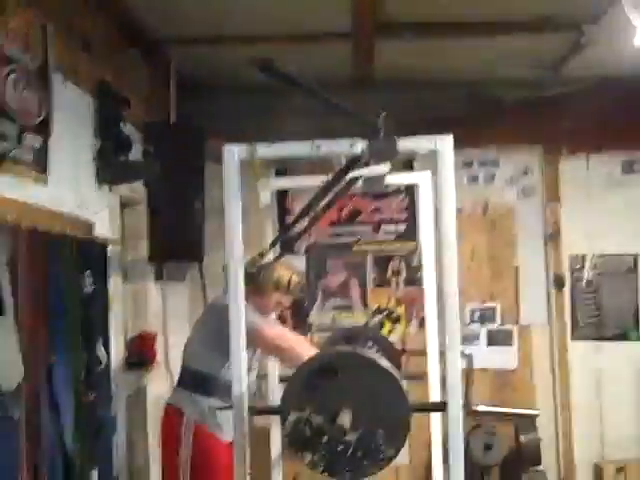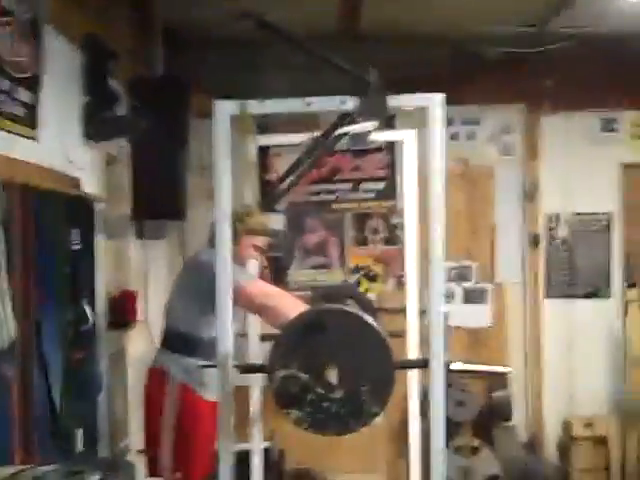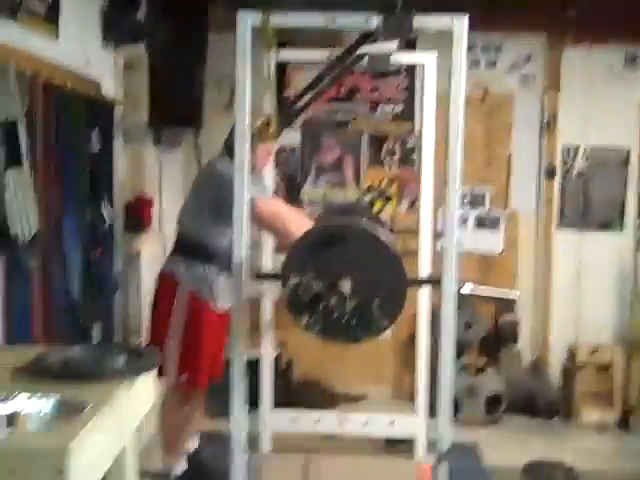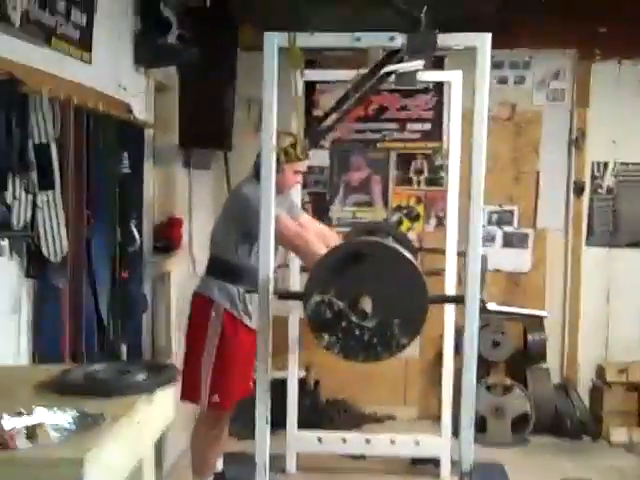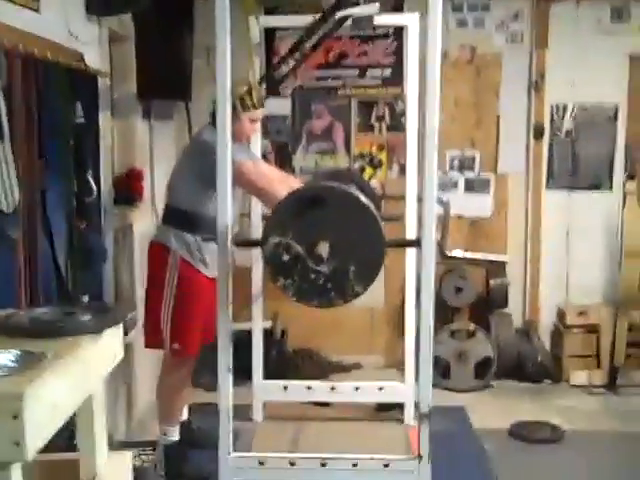
dt=0.3s
person 1, frame 1
left shoulder: (254, 313)
right shoulder: (230, 309)
left elbow: (296, 341)
right elbow: (281, 346)
left hip: (221, 421)
right hip: (196, 420)
person 1, frame 2
left shoulder: (229, 267)
right shoulder: (208, 263)
left elbow: (276, 295)
right elbow: (263, 302)
left hip: (204, 382)
right hip: (180, 381)
person 1, frame 3
left shoulder: (246, 178)
right shoulder: (224, 173)
left elbow: (285, 213)
right elbow: (274, 220)
left hip: (216, 290)
right hip: (190, 288)
left knee: (200, 381)
right knee: (182, 385)
person 1, frame 4
left shoulder: (279, 198)
right shoulder: (251, 196)
left elbow: (317, 230)
right elbow: (298, 240)
left hip: (244, 308)
right hip: (222, 307)
left knee: (227, 402)
right knee: (214, 407)
person 1, frame 5
left shoulder: (235, 147)
right shoulder: (210, 144)
left elbow: (277, 176)
right elbow: (262, 186)
left hip: (202, 256)
right hip: (179, 255)
left knee: (191, 348)
right knee: (178, 352)
left ankle: (179, 424)
right ankle: (168, 447)
